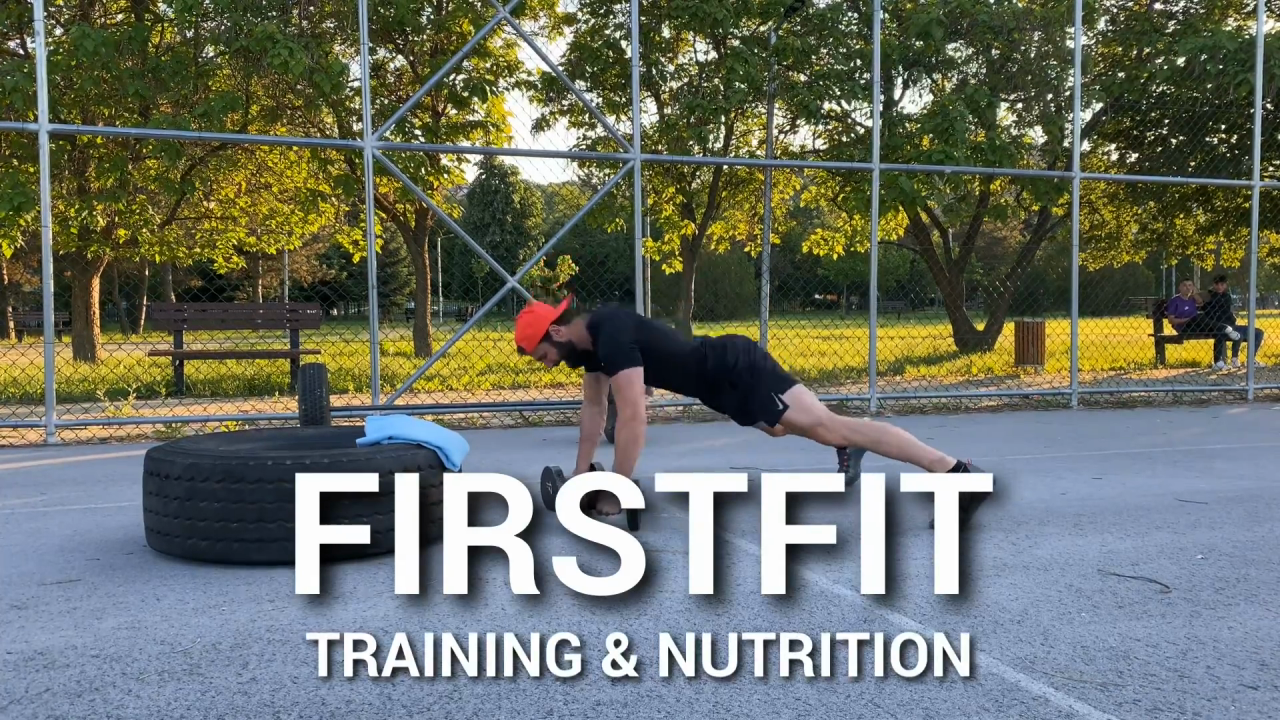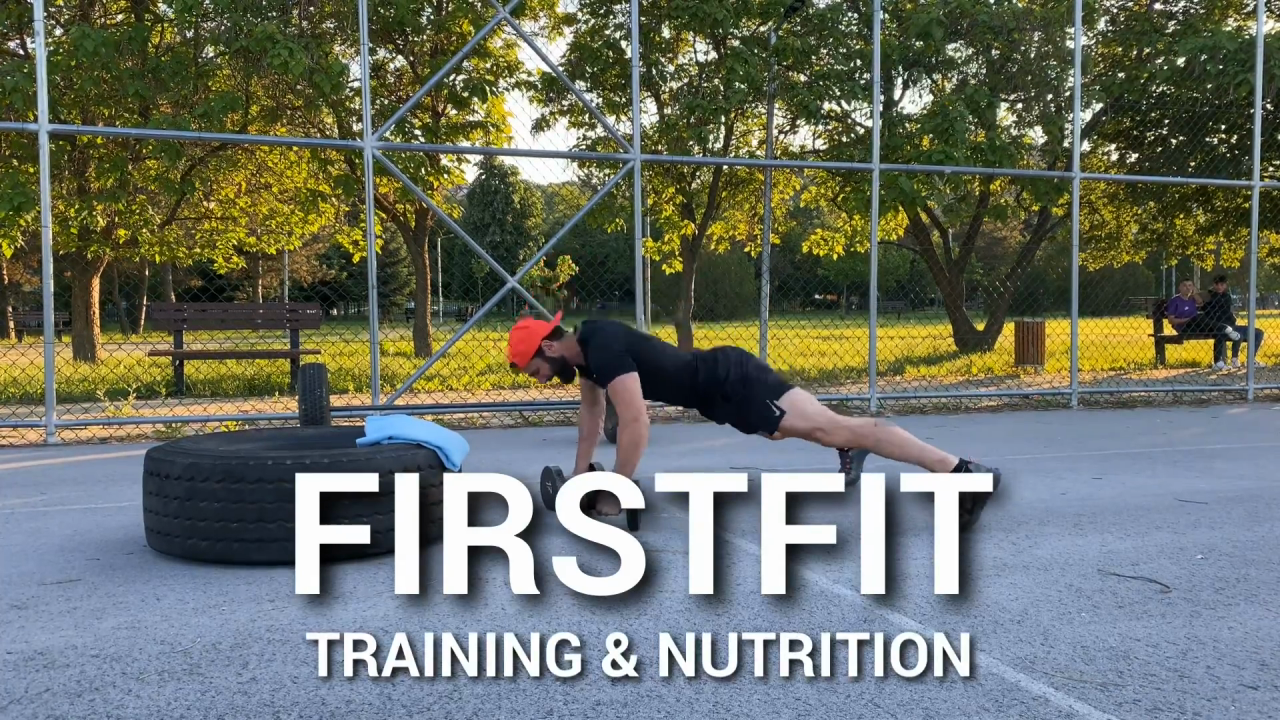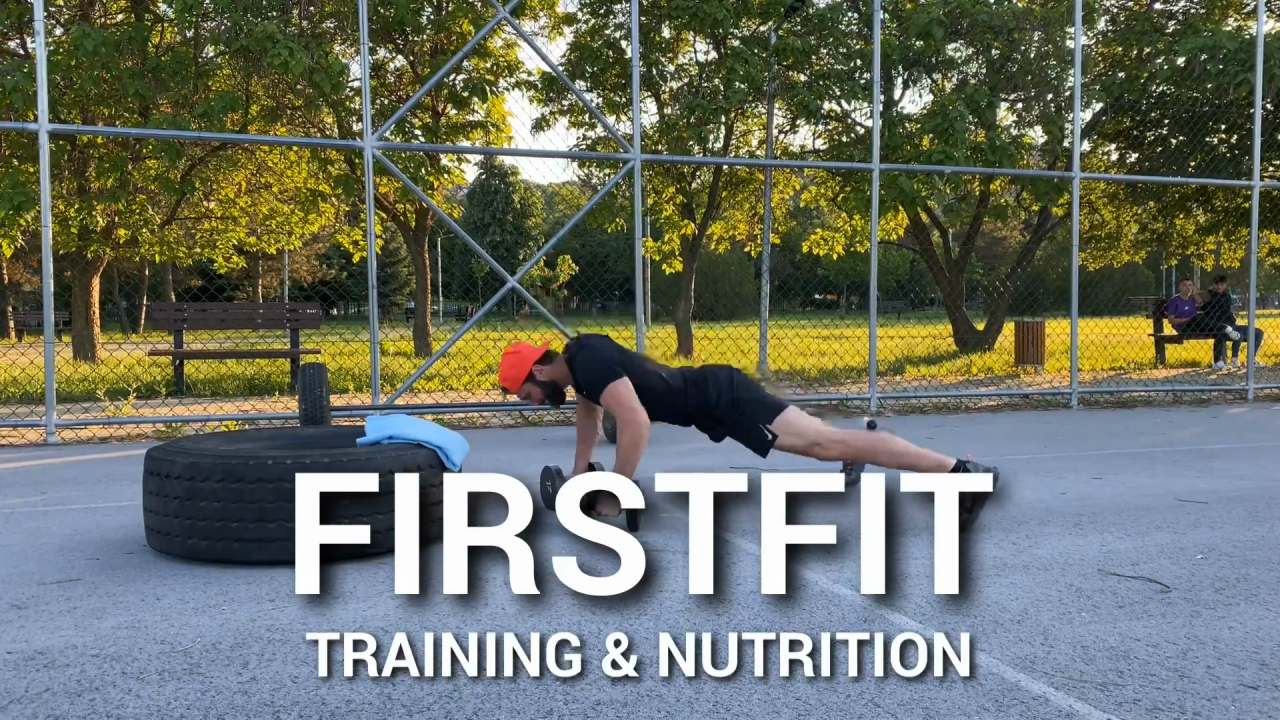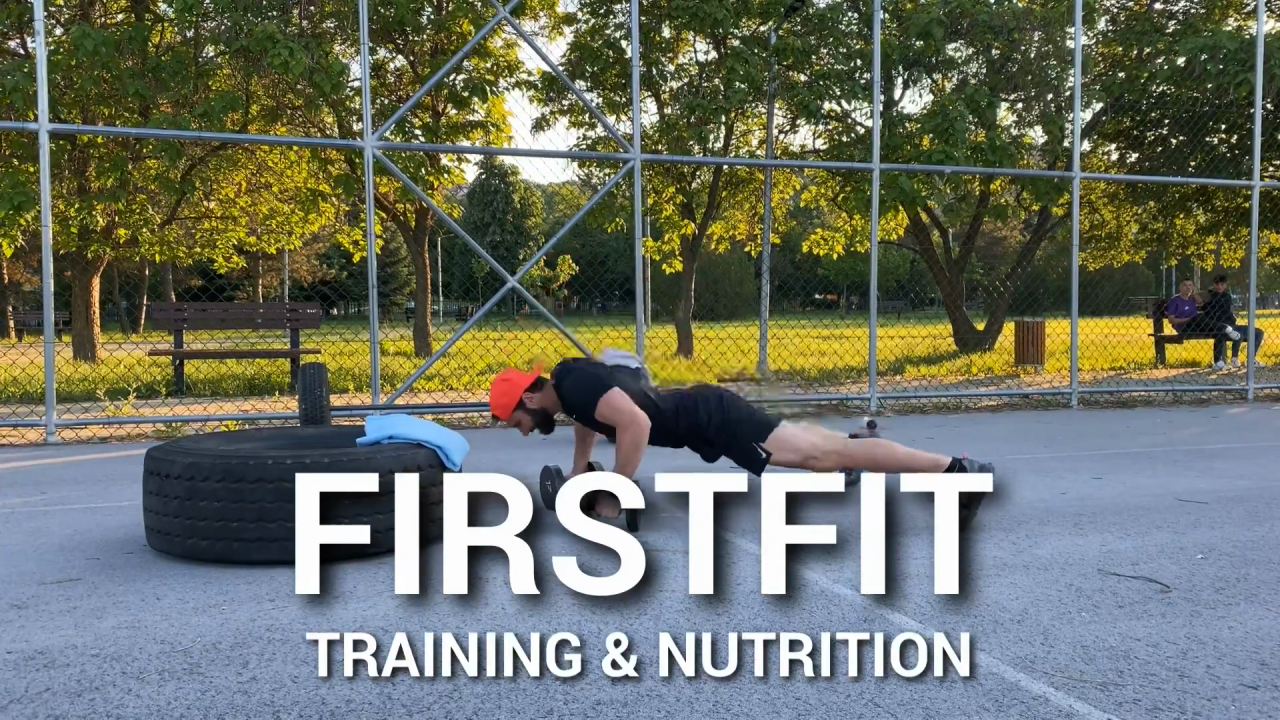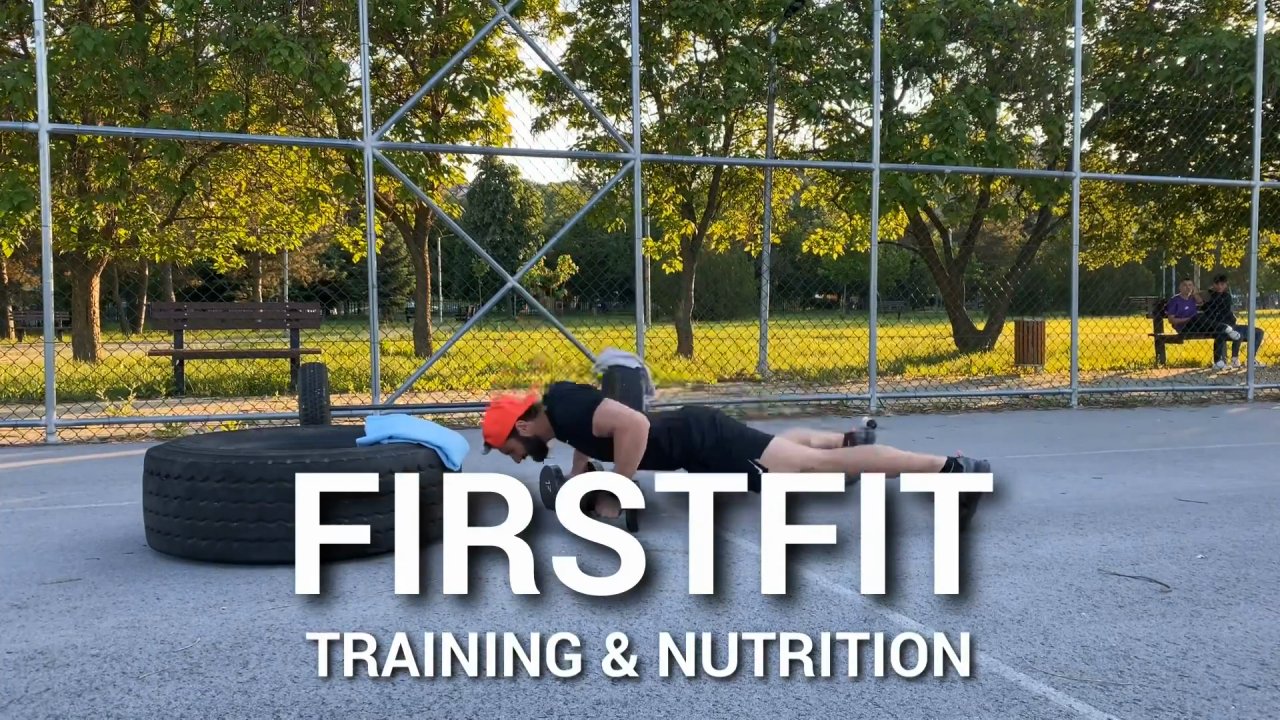
dt=0.1s
person 1, frame 1
left shoulder: (610, 334)
right shoulder: (589, 342)
left elbow: (633, 417)
right elbow: (593, 406)
left wrist: (619, 491)
right wrist: (581, 474)
left hip: (739, 370)
right hip: (721, 383)
left knee: (827, 426)
right knee: (778, 427)
left ankle: (958, 474)
right ankle: (848, 448)
person 1, frame 2
left shoulder: (600, 348)
right shoulder: (586, 345)
left elbow: (635, 421)
right elbow: (591, 406)
left wrist: (619, 495)
right wrist: (581, 471)
left hip: (729, 381)
right hip: (718, 376)
left knee: (828, 428)
right knee: (793, 428)
left ankle: (963, 472)
right ankle: (851, 453)
person 1, frame 3
left shoulder: (588, 364)
right shoulder: (578, 358)
left elbow: (636, 424)
right elbow: (587, 413)
left wrist: (618, 493)
right wrist: (579, 472)
left hip: (722, 401)
right hip: (711, 390)
left knee: (825, 442)
right knee: (786, 438)
left ankle: (961, 473)
right ankle: (852, 441)
person 1, frame 4
left shoulder: (573, 389)
right shoulder: (567, 379)
left elbow: (636, 424)
left wrist: (617, 496)
right wrist: (578, 475)
left hip: (712, 423)
right hip: (701, 412)
left knee: (820, 455)
right knee: (789, 438)
left ankle: (958, 470)
right ankle: (852, 435)
person 1, frame 5
left shoulder: (566, 410)
right shoulder: (560, 404)
left elbow: (635, 428)
left wrist: (616, 495)
right wrist: (577, 476)
left hip: (706, 445)
right hip: (694, 432)
left knee: (816, 465)
right knee: (780, 445)
left ankle: (954, 468)
right ankle: (849, 439)
